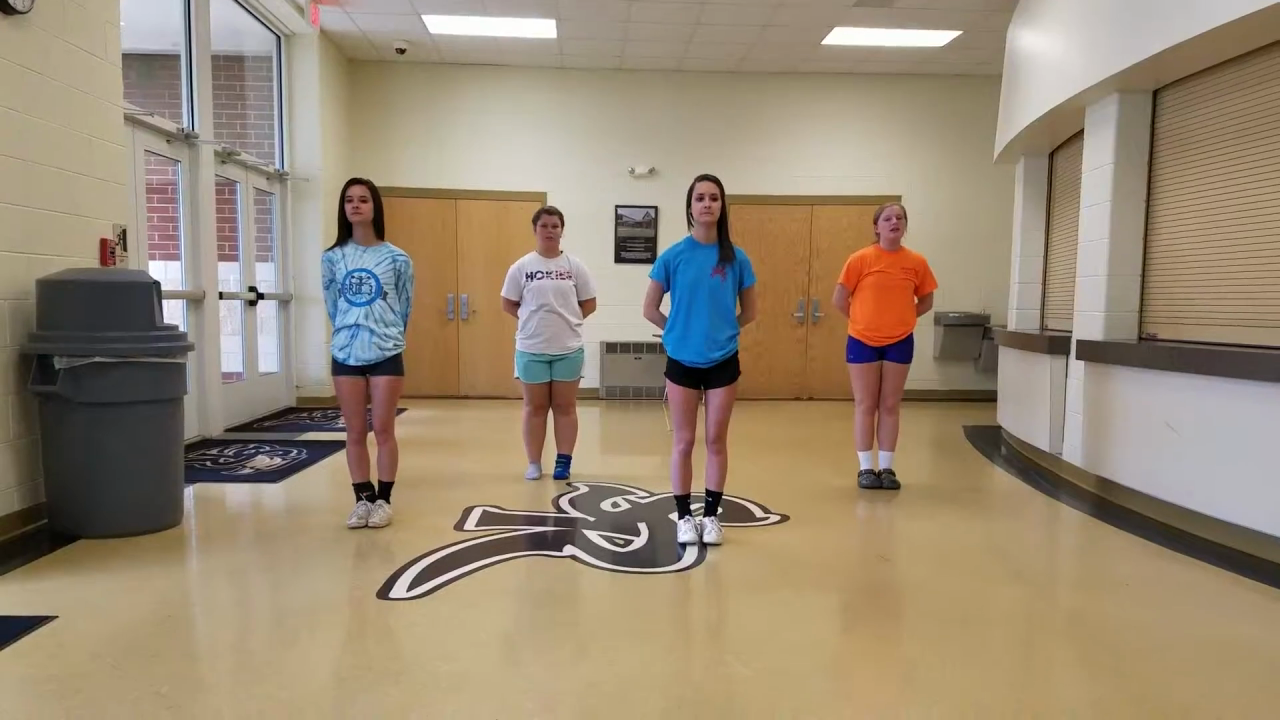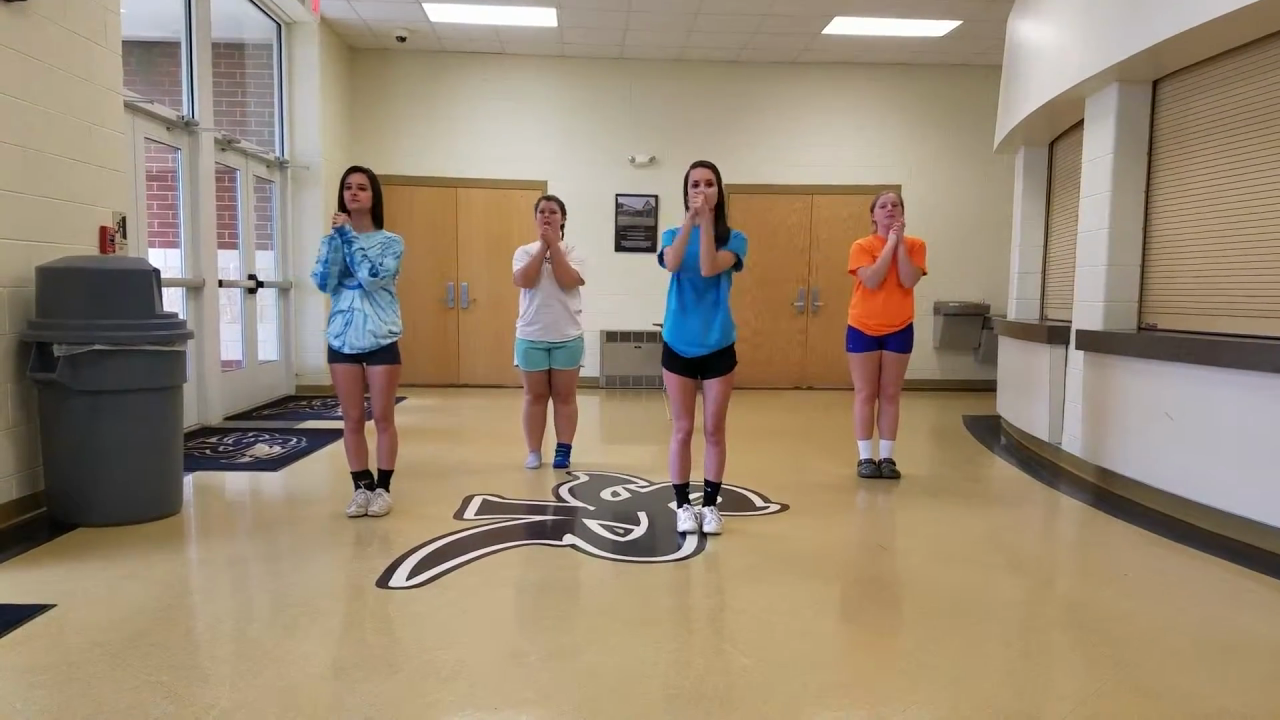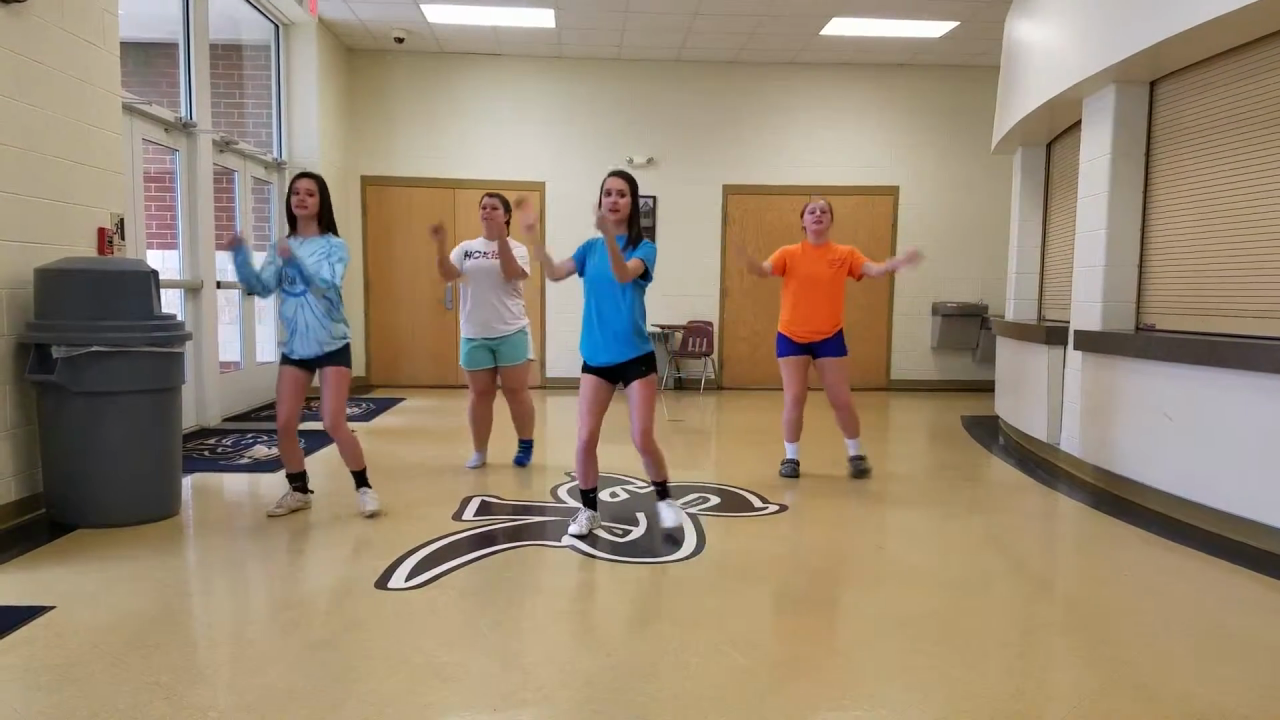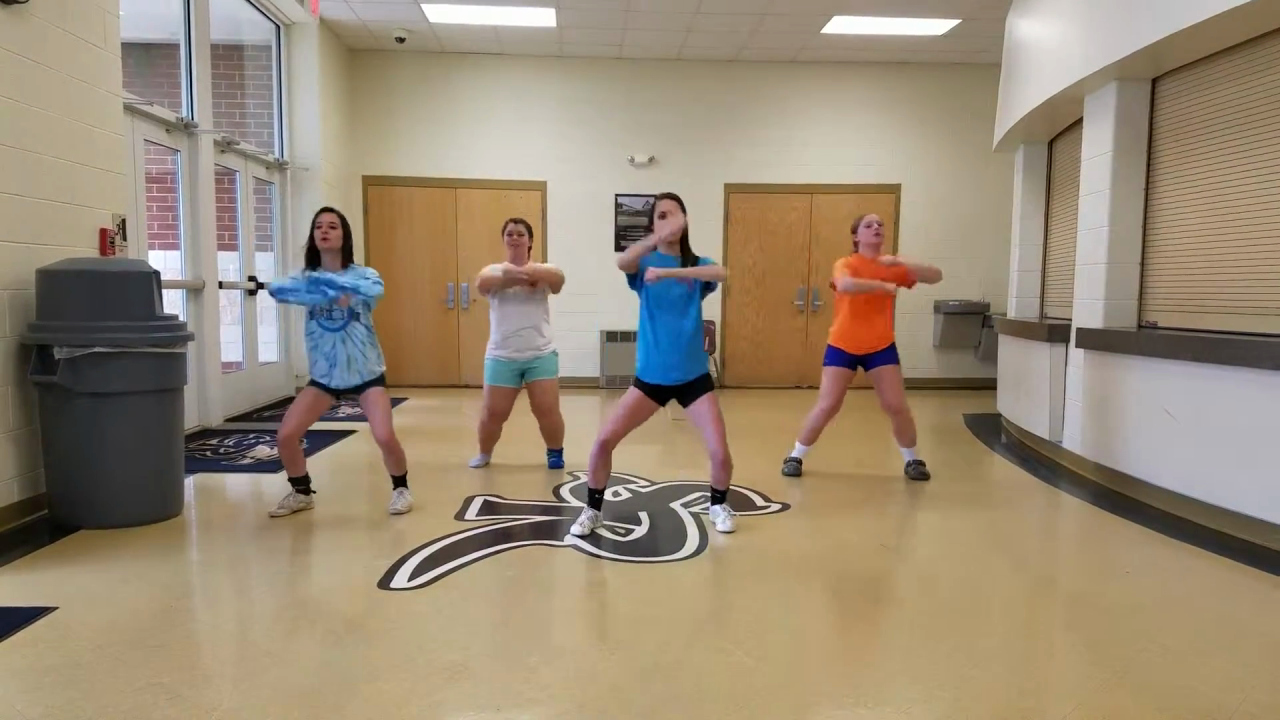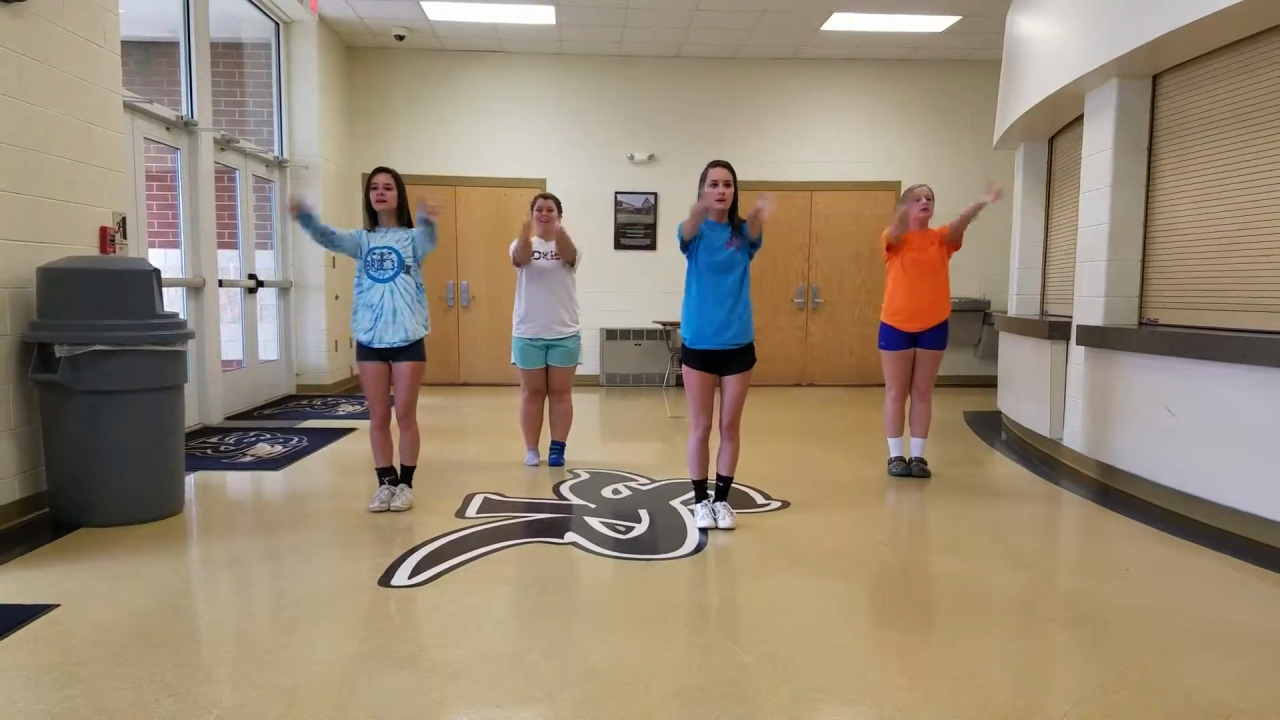
dt=1s
person 1, frame 1
left shoulder: (736, 258)
right shoulder: (673, 257)
left elbow: (749, 312)
right elbow: (650, 309)
left wrist: (720, 332)
right wrist: (681, 332)
left hip: (723, 362)
right hip: (682, 361)
left knee: (716, 442)
right knee: (684, 442)
left ankle: (711, 516)
right ankle: (684, 517)
person 1, frame 2
left shoulder: (734, 239)
right shoulder: (673, 235)
left elbow: (709, 269)
right elbow: (673, 264)
left wrist: (707, 219)
right wrist: (690, 217)
left hip: (718, 347)
right hip: (679, 346)
left knee: (714, 431)
right knee: (682, 431)
left ankle: (710, 505)
right ankle: (683, 506)
person 1, frame 3
left shoulder: (644, 248)
right shoulder: (591, 247)
left elbow: (623, 274)
right elbow: (555, 274)
left wrist: (608, 236)
right wrist: (534, 233)
left hip: (636, 356)
right hip: (596, 358)
left knee: (642, 439)
right knee: (585, 439)
left ankle: (664, 499)
right ankle: (589, 509)
person 1, frame 4
left shoulder: (697, 264)
right shoulder: (644, 264)
left elbow: (722, 274)
right elbow: (623, 261)
left wrist: (669, 272)
right wrist: (657, 238)
left hip: (694, 377)
right hip: (651, 377)
left knee: (720, 454)
right knee: (604, 439)
left ankle: (718, 505)
right ankle: (593, 509)
person 1, frame 5
left shoulder: (745, 232)
right shoulder: (694, 232)
left elbow: (757, 223)
right elbow: (691, 223)
left wrist: (760, 210)
right wrist: (701, 209)
left hip: (738, 344)
right hip: (698, 344)
left knee: (730, 426)
right knee: (700, 428)
left ankle: (722, 500)
right ankle: (701, 500)
person 2, frame 1
left shoulder: (396, 258)
right shoulder: (333, 258)
left elbow: (404, 309)
right elbow: (333, 308)
left hip: (385, 355)
right hip: (345, 355)
left knee: (383, 430)
right knee: (355, 432)
left ankle: (383, 499)
right ankle: (363, 498)
person 2, frame 2
left shoulder: (391, 242)
right shoulder: (329, 241)
left elbow: (372, 278)
right elbow: (324, 283)
left wrist: (348, 234)
right wrist: (337, 236)
left hip: (381, 341)
right hip: (342, 341)
left knee: (382, 418)
right knee: (352, 420)
left ankle: (382, 488)
right ankle: (362, 487)
person 2, frame 3
left shoulder: (335, 247)
right shoulder: (281, 248)
left elbow: (325, 284)
right elbow: (259, 287)
left wrist: (294, 261)
right wrist: (240, 253)
left hip: (332, 347)
right hip: (294, 350)
left knee: (334, 424)
right knee: (284, 425)
left ankle: (364, 487)
right ankle: (299, 489)
person 2, frame 4
left shoulder: (364, 275)
right shoulder: (308, 279)
left elbow: (375, 291)
right elbow: (276, 290)
left wrist: (322, 280)
right wrist: (331, 295)
left hip: (367, 374)
right hip: (324, 376)
left knee: (385, 437)
right knee: (286, 435)
left ankle: (401, 489)
right ankle: (301, 492)
person 2, frame 5
left shoulder: (413, 237)
right shoulder: (361, 239)
left elbow: (430, 237)
right elbow: (329, 237)
left wrist: (427, 219)
right wrist: (305, 216)
left hip: (407, 338)
right hip: (370, 339)
left knee: (405, 415)
right knee: (378, 417)
left ankle: (405, 483)
right ankle: (385, 482)
person 3, frame 1
left shoulder: (916, 262)
right shoulder: (860, 259)
left elbow: (926, 302)
right elbow: (839, 299)
left wrist: (899, 318)
right wrist: (862, 320)
left hip: (899, 343)
right hip: (863, 341)
left knee: (890, 406)
right knee: (865, 405)
left ankle: (886, 468)
right ankle: (866, 468)
person 3, frame 2
left shoulder: (914, 245)
right shoulder: (861, 246)
left elbow: (909, 281)
right elbow: (871, 281)
left wrist: (900, 242)
right wrist: (889, 243)
left hip: (898, 330)
right hip: (863, 329)
left knee: (890, 395)
right knee: (865, 394)
left ankle: (886, 458)
right ankle: (865, 457)
person 3, frame 3
left shoulder: (845, 254)
right shoulder: (788, 253)
left elbow: (874, 270)
right elbow: (764, 271)
left wrist: (899, 261)
right wrist: (751, 264)
left hip: (830, 336)
right hip: (791, 336)
left knee: (841, 400)
right knee: (794, 399)
left ankle: (856, 454)
right ankle: (791, 457)
person 3, frame 4
left shoulder: (895, 267)
right shoulder: (845, 265)
left elbow: (935, 275)
right elbow: (845, 286)
left wrist: (900, 264)
right wrist: (884, 286)
left hip: (881, 347)
right hip: (842, 347)
left knee: (897, 407)
right knee: (826, 407)
left ankle: (913, 460)
right ankle: (795, 456)
person 3, frame 5
left shoulder: (943, 238)
right shoulder: (894, 237)
left elbow: (961, 223)
right elbow: (897, 228)
left wrist: (981, 204)
right wrist: (905, 209)
left hip: (934, 325)
right hip: (896, 325)
left knee: (922, 393)
right knee: (896, 392)
left ankle: (918, 455)
right ankle: (896, 455)
person 4, frame 1
left shoulder: (575, 266)
right shoulder: (521, 266)
left elbow: (589, 304)
right elbow: (508, 304)
left wrist: (566, 321)
right wrist: (533, 320)
left hip: (568, 348)
right hip: (531, 349)
left knee: (565, 407)
right knee: (534, 407)
left ankle: (563, 462)
right ankle: (534, 463)
person 4, frame 2
left shoulder: (572, 251)
right shoulder: (525, 251)
left elbow: (568, 281)
right elbow: (523, 281)
left wrist: (554, 244)
right wrist: (542, 246)
left hip: (567, 336)
right hip: (531, 336)
left knee: (564, 396)
right knee: (535, 396)
left ankle: (563, 451)
right ankle: (534, 452)
person 4, frame 3
left shoulder: (515, 247)
right shoulder: (466, 248)
left elbow: (513, 274)
right elbow: (447, 274)
left wrist: (502, 240)
right wrist: (441, 243)
left hip: (511, 332)
right hip: (474, 334)
left knee: (516, 392)
right knee: (480, 395)
left ankle: (525, 446)
right ankle: (480, 452)
person 4, frame 4
left shoulder: (541, 272)
right shoulder: (495, 271)
left elbow: (559, 278)
right elbow: (482, 284)
left wrist: (528, 270)
right wrist: (517, 275)
left hip: (541, 354)
right hip: (502, 356)
left knee: (547, 410)
right knee: (492, 414)
left ankle: (555, 452)
right ankle: (484, 453)
person 4, frame 5
left shoulder: (568, 246)
right shoulder: (524, 245)
left elbow: (567, 252)
right elbow: (520, 255)
left wrist: (561, 234)
right wrist: (525, 234)
left hip: (564, 334)
right hip: (528, 333)
left knee: (560, 393)
right knee: (532, 393)
left ankle: (558, 447)
right ankle: (531, 449)
